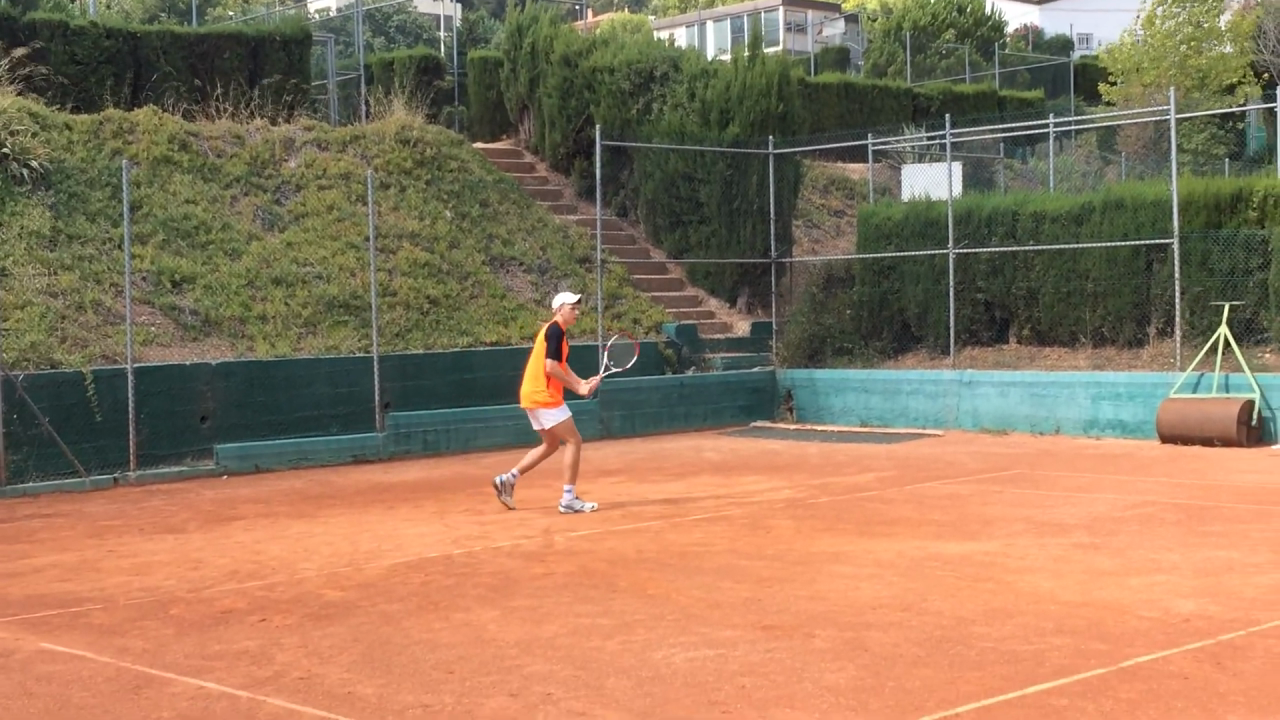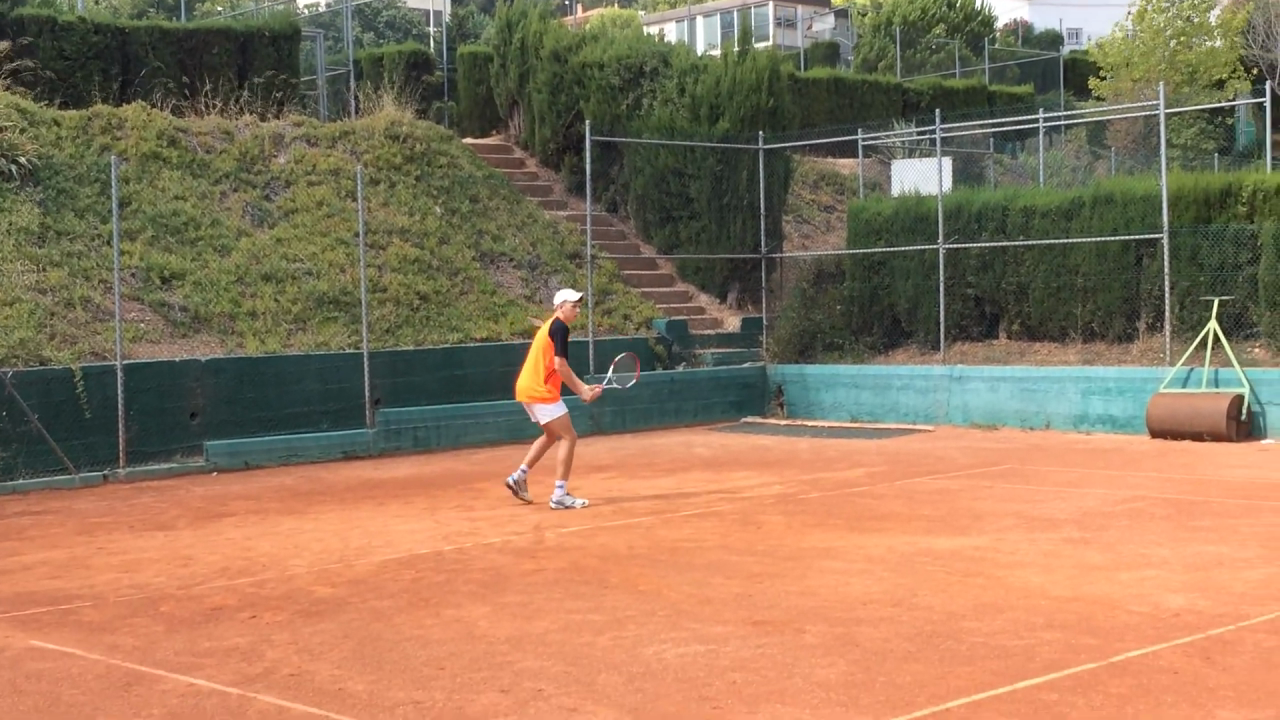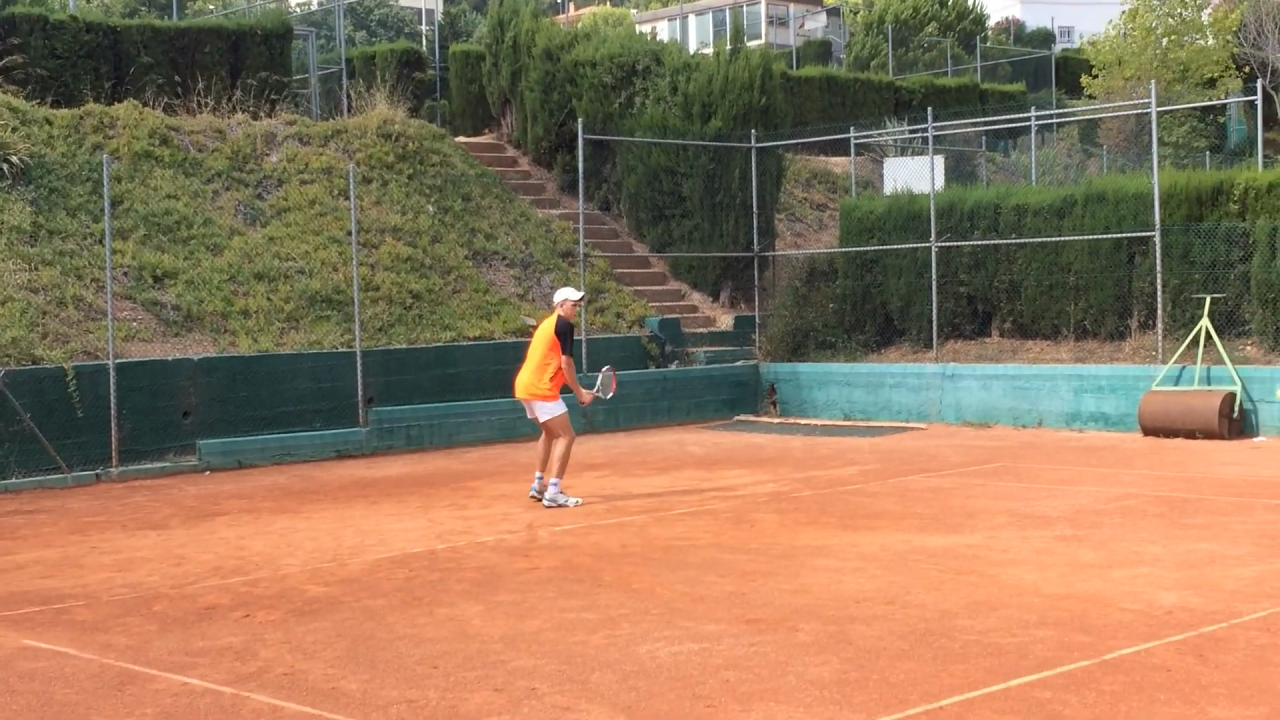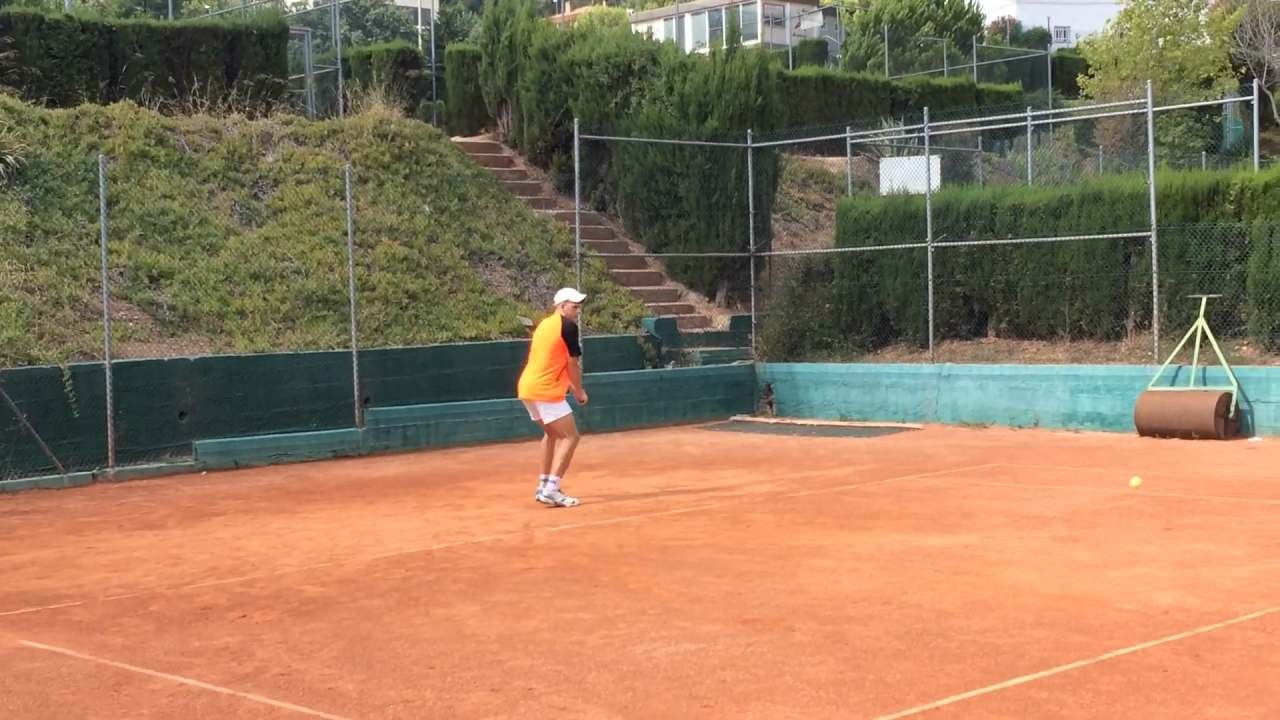
dt=0.1s
person 1, frame 1
left shoulder: (555, 331)
right shoulder: (556, 331)
left elbow: (562, 367)
right elbow: (552, 368)
left wrist: (582, 383)
right wrist: (579, 387)
left hip: (532, 395)
right hip: (544, 397)
left knee: (550, 445)
right knee: (574, 441)
left ankle: (507, 479)
right ankle: (569, 498)
person 1, frame 2
left shoulder: (553, 326)
right shoulder: (560, 327)
left elbow: (560, 365)
right elbow: (560, 366)
left wrist: (583, 386)
right wrist: (581, 390)
left hip: (529, 388)
right hip: (540, 391)
left knee: (552, 435)
right knee: (568, 438)
left ankle: (519, 476)
right ankle: (560, 495)
person 1, frame 3
left shoulder: (548, 324)
right shoulder: (564, 325)
right elbow: (566, 365)
left wrist: (577, 390)
right wrist: (580, 393)
left hip: (525, 386)
right hip: (540, 389)
left knee: (550, 433)
right knee: (566, 436)
left ankle: (539, 485)
right ankle: (553, 492)
person 1, frame 4
left shoulder: (545, 324)
right shoulder: (569, 326)
right elbow: (573, 364)
left wrist: (572, 387)
right wrist: (579, 391)
left hip: (528, 387)
right hip: (545, 391)
left knee: (553, 434)
right knee: (571, 437)
left ankle: (545, 486)
right ankle: (551, 490)
